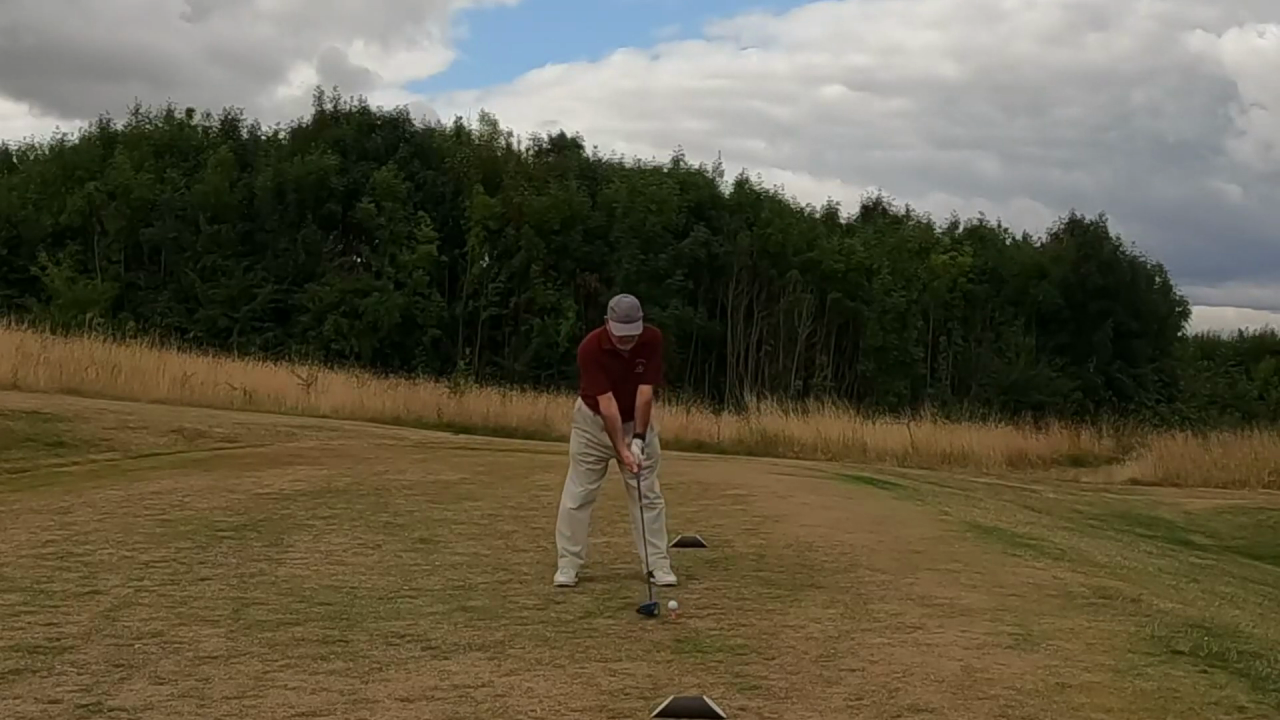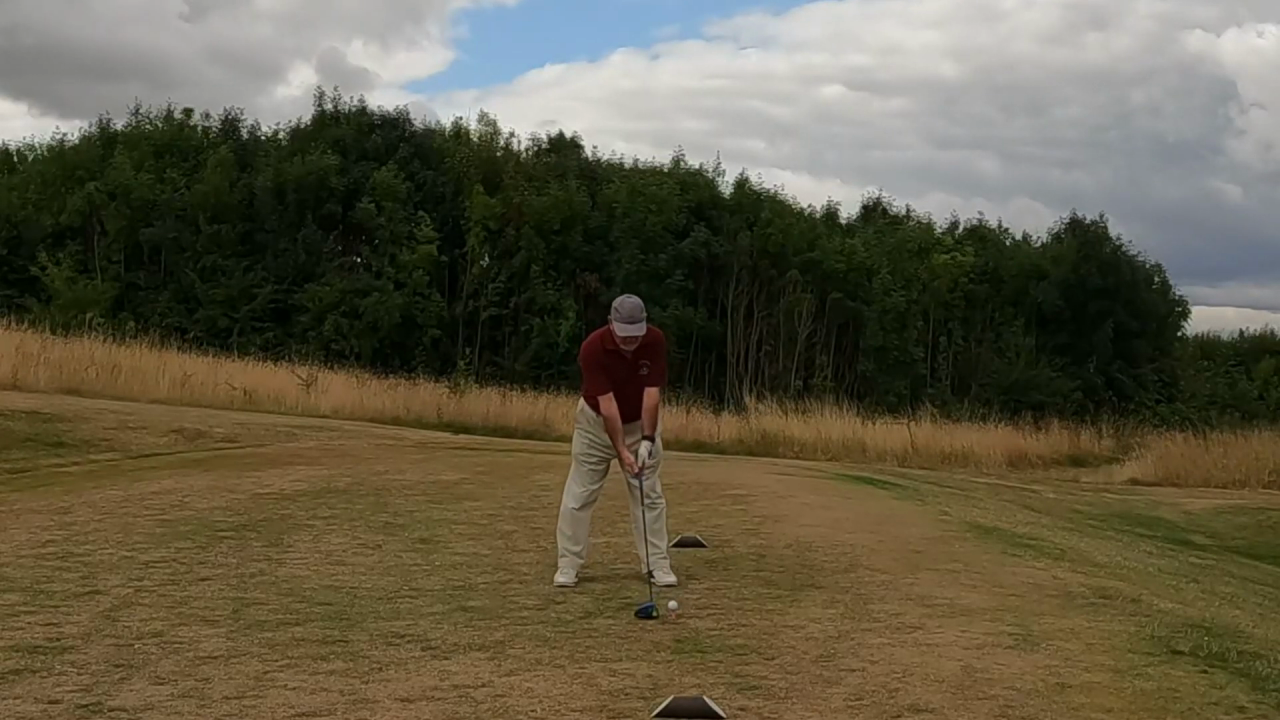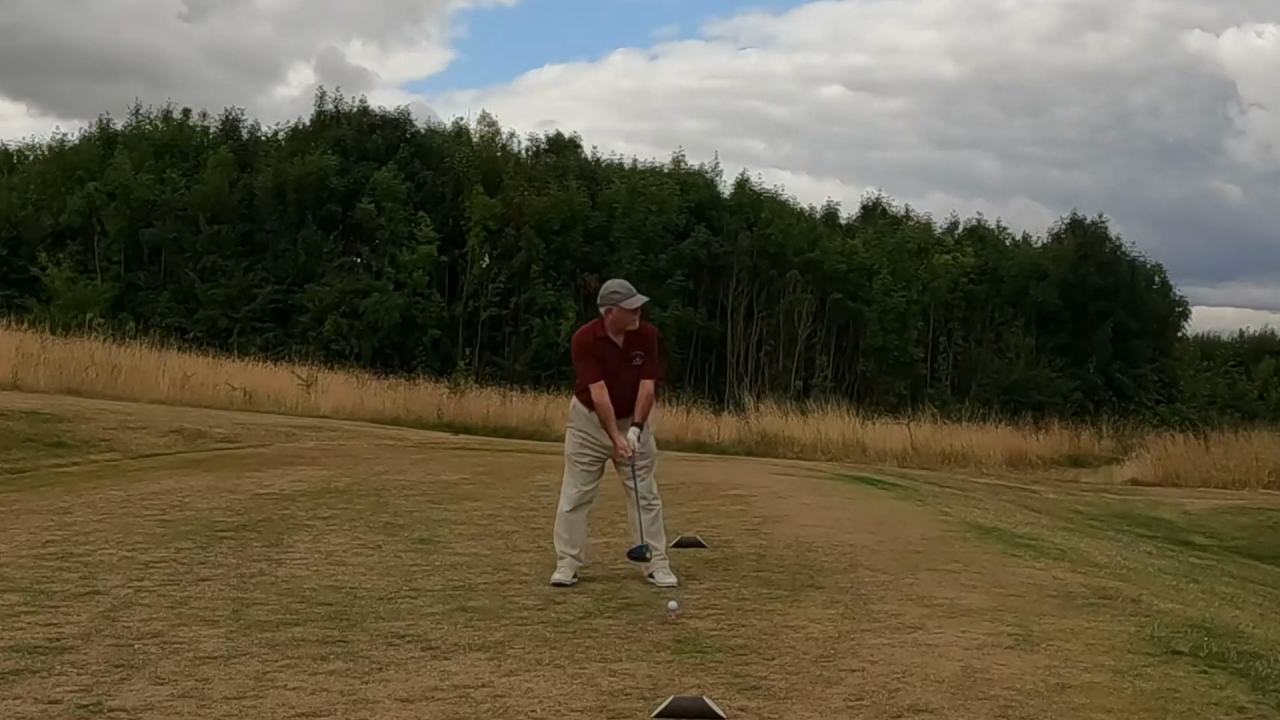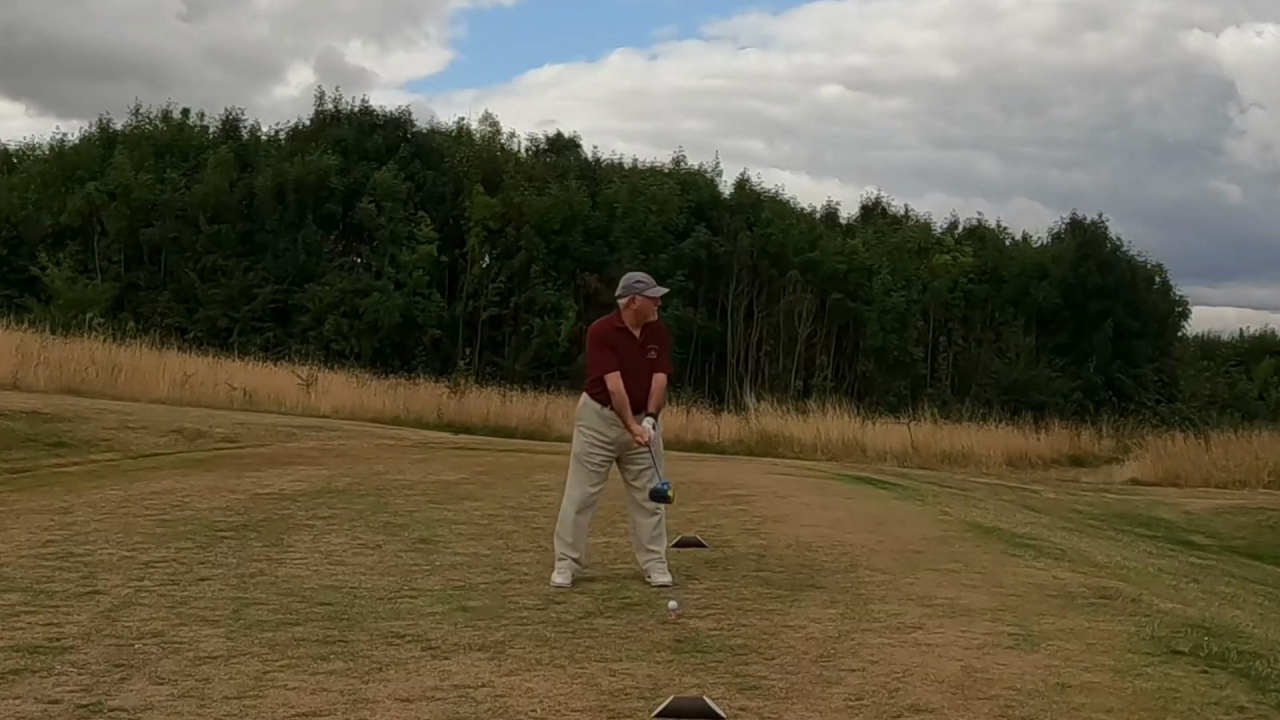
dt=0.5s
person 1, frame 1
left shoulder: (652, 339)
right shoulder: (590, 348)
left elbow: (645, 392)
right elbow: (606, 403)
left wrist: (638, 439)
right wrist: (620, 449)
left hip: (636, 421)
right hip: (593, 420)
left knee: (648, 495)
right knee: (578, 494)
left ankle: (658, 564)
right ankle: (568, 564)
person 1, frame 2
left shoulder: (656, 341)
right shoulder: (592, 348)
left elbow: (652, 394)
right elbow: (607, 403)
left wrist: (647, 441)
right wrist: (620, 450)
left hip: (640, 423)
right hip: (596, 422)
left knee: (650, 496)
right knee: (579, 494)
left ankle: (658, 564)
right ankle: (568, 565)
person 1, frame 3
left shoulder: (647, 335)
right shoulder: (585, 339)
left elbow: (647, 386)
right elbow: (598, 393)
left wrist: (635, 429)
right wrist: (614, 437)
left hip: (632, 422)
right hip: (589, 421)
left knee: (646, 496)
right knee: (576, 494)
left ankle: (656, 565)
right ankle: (567, 564)
person 1, frame 4
left shoulder: (659, 332)
right shoulder: (601, 331)
left elbow: (659, 379)
right elbow: (614, 384)
left wrist: (650, 419)
right wrist: (631, 426)
left hip: (642, 420)
right hip: (598, 417)
left knee: (649, 495)
right knee: (581, 493)
left ankle: (654, 563)
right ankle: (566, 564)
